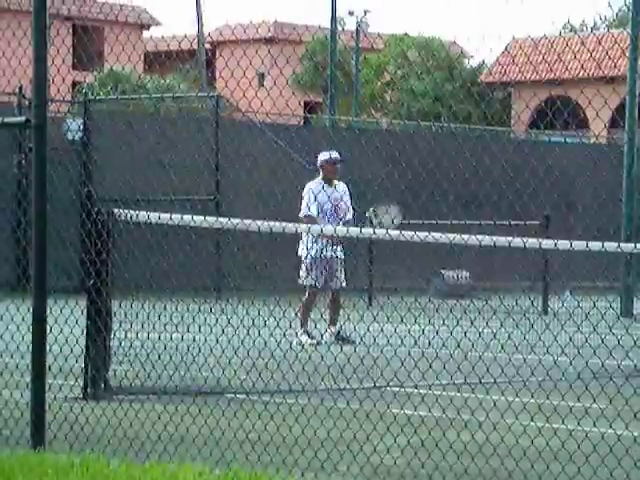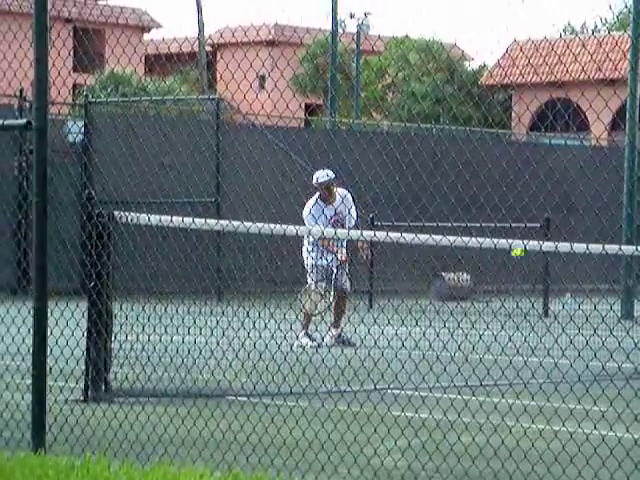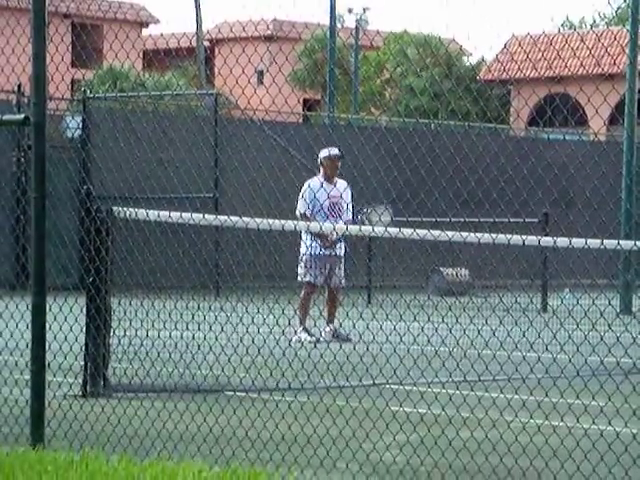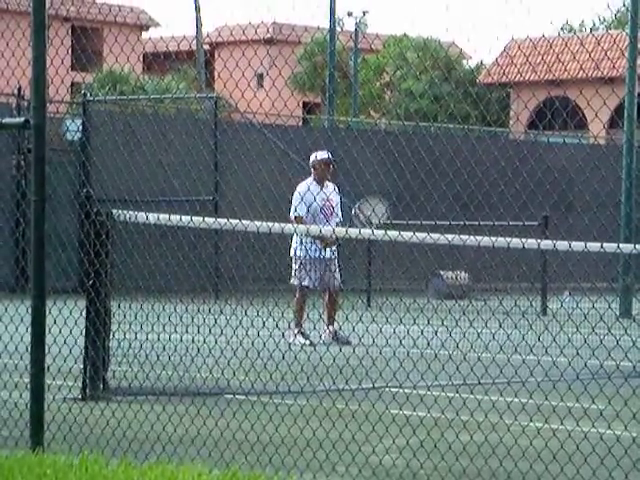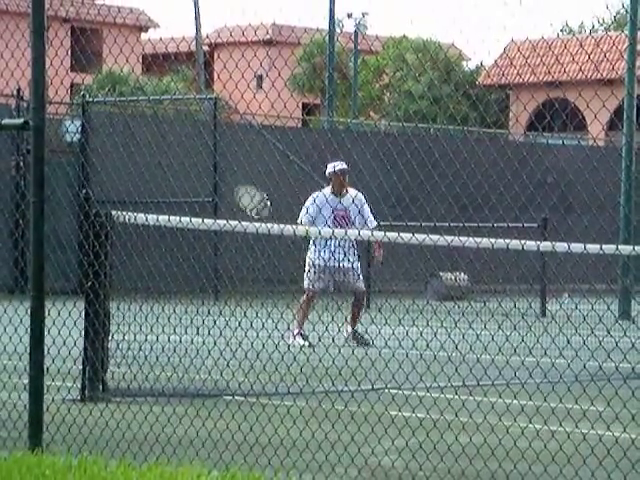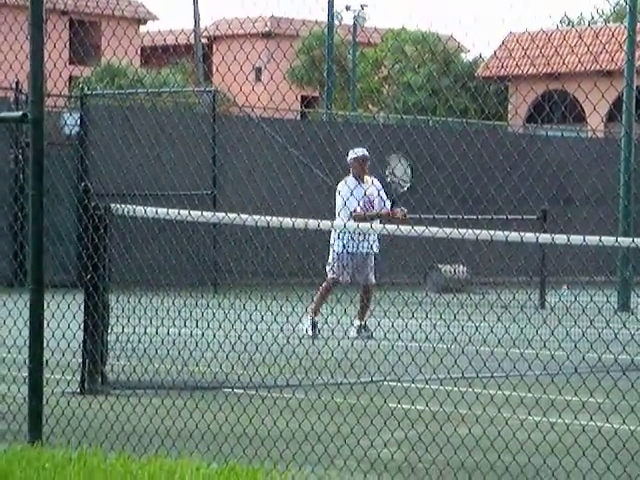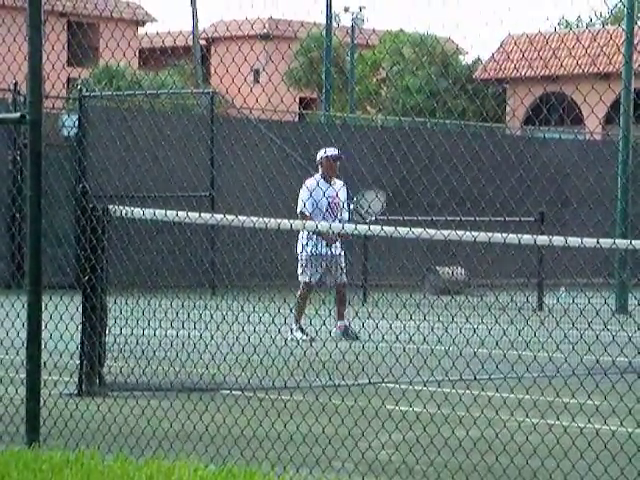
dt=0.7s
person 1, frame 1
left shoulder: (342, 189)
right shoulder: (312, 189)
left elbow: (346, 218)
right elbow: (309, 218)
right wrist: (328, 234)
left hip: (336, 249)
right hip: (315, 249)
left knee: (336, 290)
right knee: (313, 290)
left ankle: (332, 330)
right ankle: (302, 330)
person 1, frame 2
left shoulder: (345, 196)
right shoulder: (312, 208)
left elbow: (352, 223)
right elbow: (322, 240)
left wrist: (360, 242)
right wrist: (337, 254)
left hip: (340, 255)
right hip: (318, 254)
left knee: (343, 292)
left ankle: (334, 333)
right ankle: (303, 333)
person 1, frame 3
left shoulder: (344, 187)
right shoulder: (312, 186)
left elbow: (347, 217)
right elbow: (303, 216)
right wrist: (322, 236)
left hip: (337, 247)
right hip: (315, 247)
left knee: (335, 288)
right knee: (310, 286)
left ankle: (330, 328)
right ankle: (301, 329)
person 1, frame 4
left shoulder: (333, 189)
right shoulder: (304, 189)
right elbow: (298, 220)
left wrist: (336, 235)
right wrist: (321, 237)
left hip: (329, 250)
right hip: (307, 249)
left knee: (333, 290)
right knee: (303, 290)
left ankle: (330, 330)
right ankle: (297, 331)
person 1, frame 5
left shoulder: (356, 198)
right shoulder: (317, 199)
left elbow: (370, 225)
right elbow: (303, 223)
left wrist: (377, 247)
left hip: (348, 256)
right hip: (321, 256)
left knee: (360, 292)
right knee: (311, 292)
left ankle: (352, 329)
right ankle: (297, 332)
person 1, frame 6
left shoulder: (374, 183)
right shoulder: (345, 186)
left elbow: (385, 209)
right elbow: (356, 216)
left wrist: (395, 213)
right wrist: (380, 214)
left hip: (366, 245)
right hip: (345, 243)
left knee: (368, 286)
right knee: (332, 281)
left ankle: (359, 325)
right ankle: (311, 318)
person 1, frame 7
left shoulder: (341, 187)
right shoulder: (311, 185)
right elbow: (303, 215)
left wrist: (341, 233)
right wrist: (323, 235)
left hip: (334, 247)
right hip: (313, 246)
left knee: (341, 285)
right knee: (307, 286)
left ankle: (341, 325)
right ankle: (296, 326)
